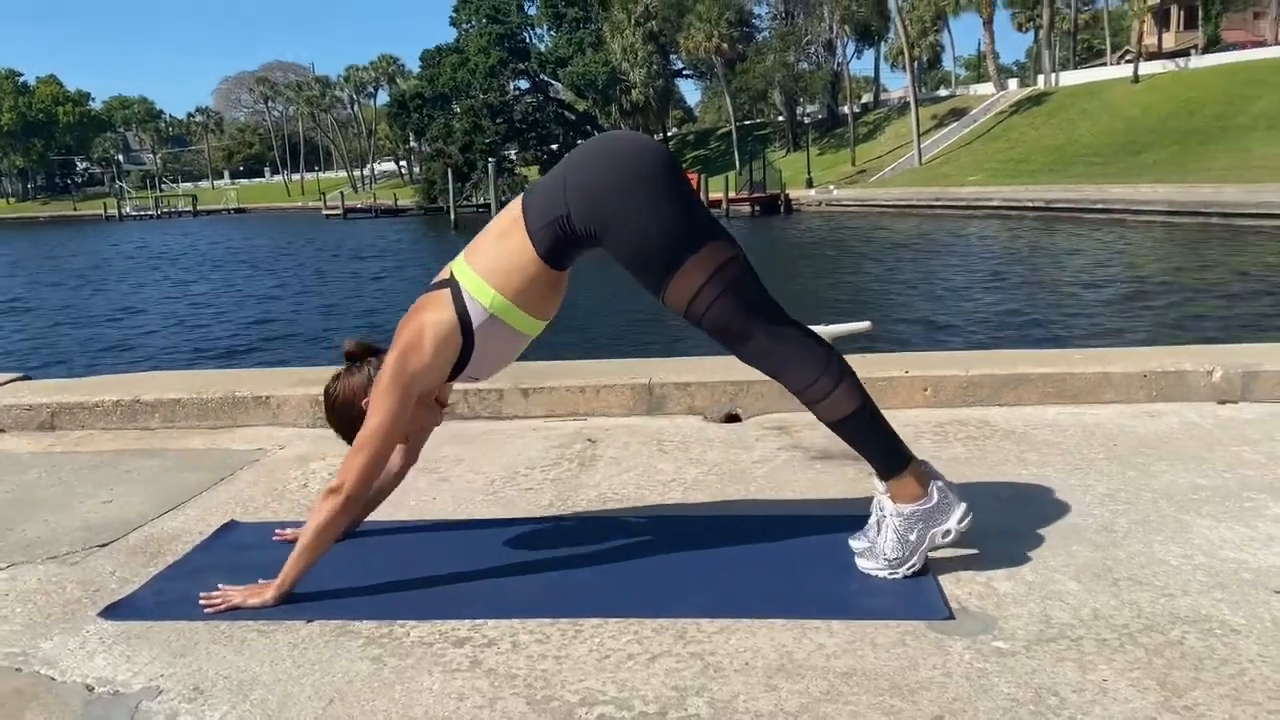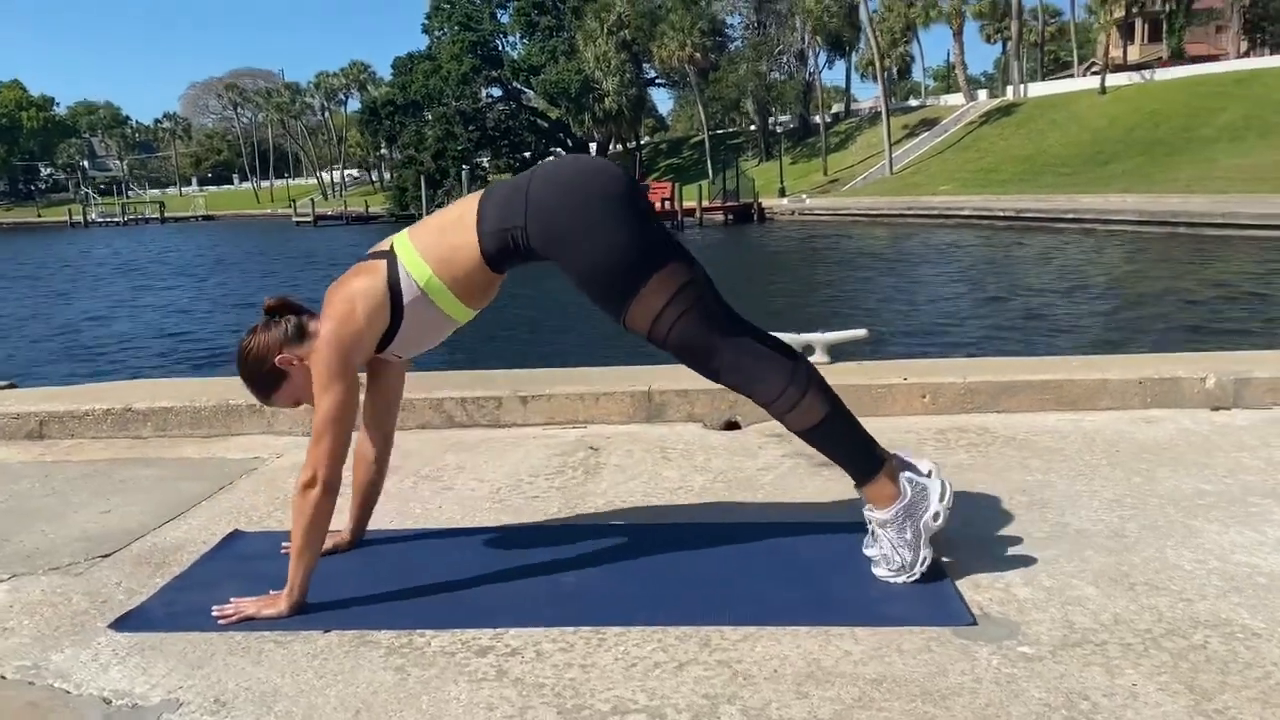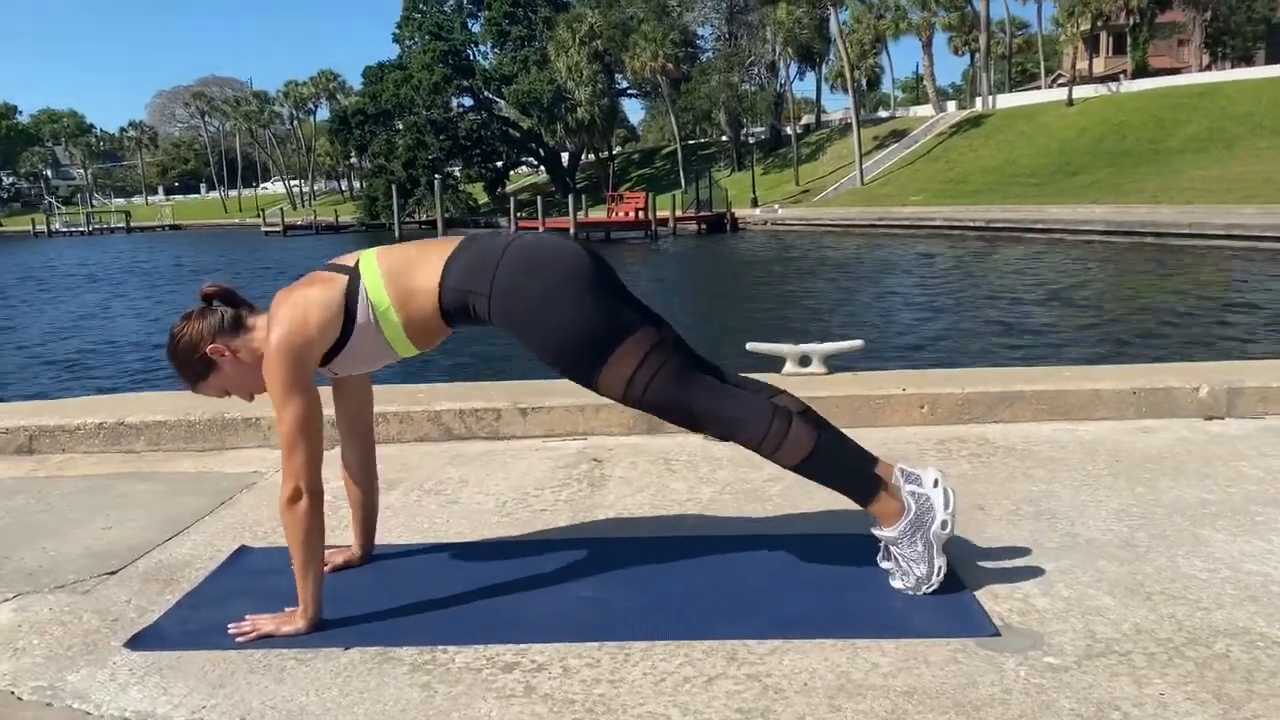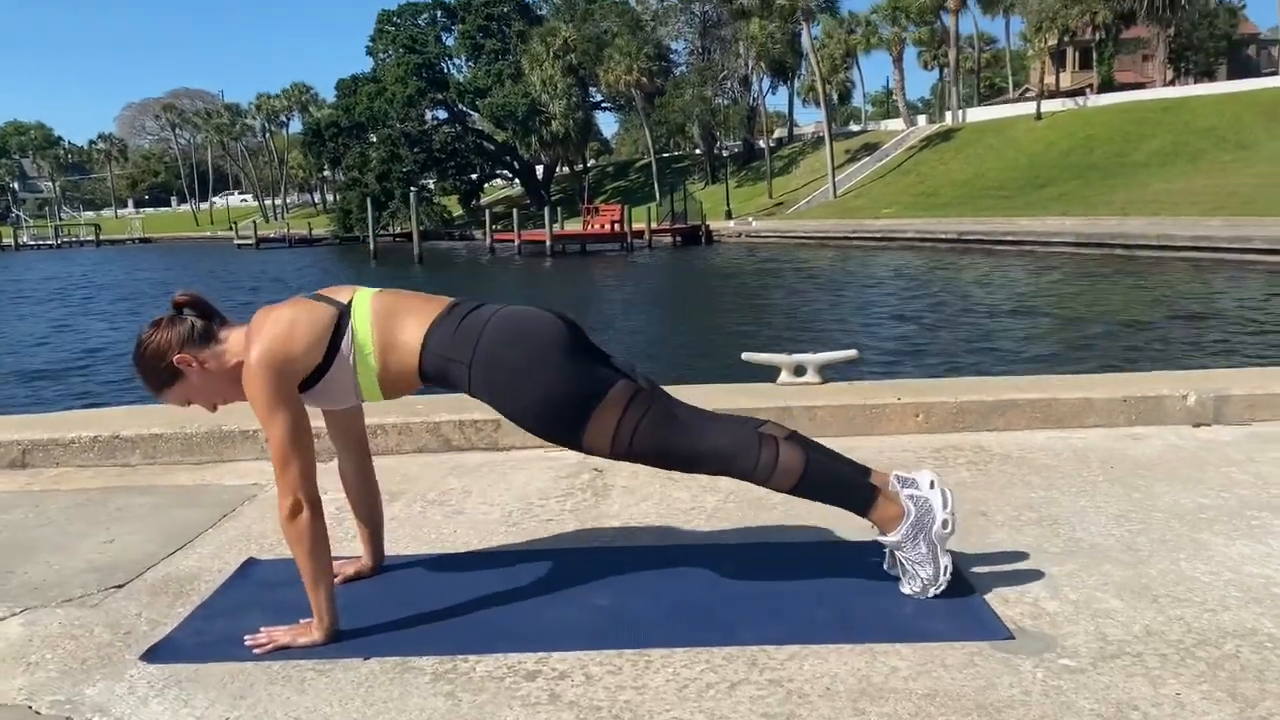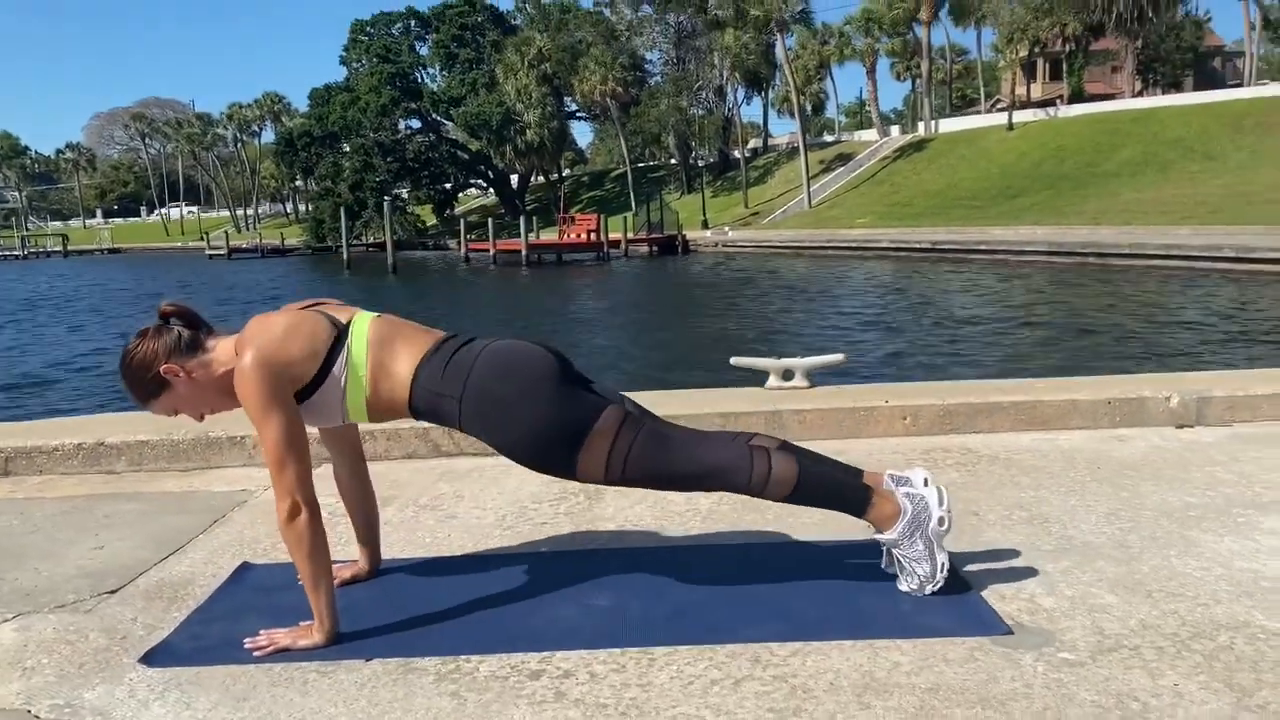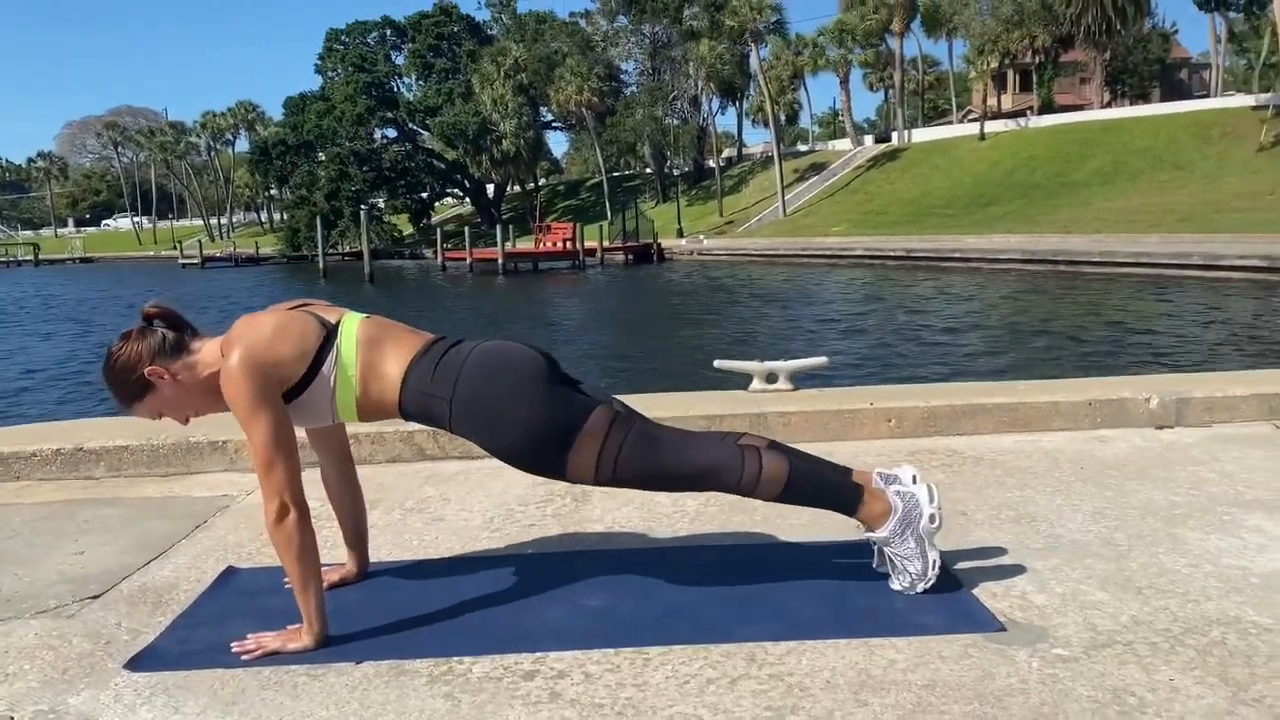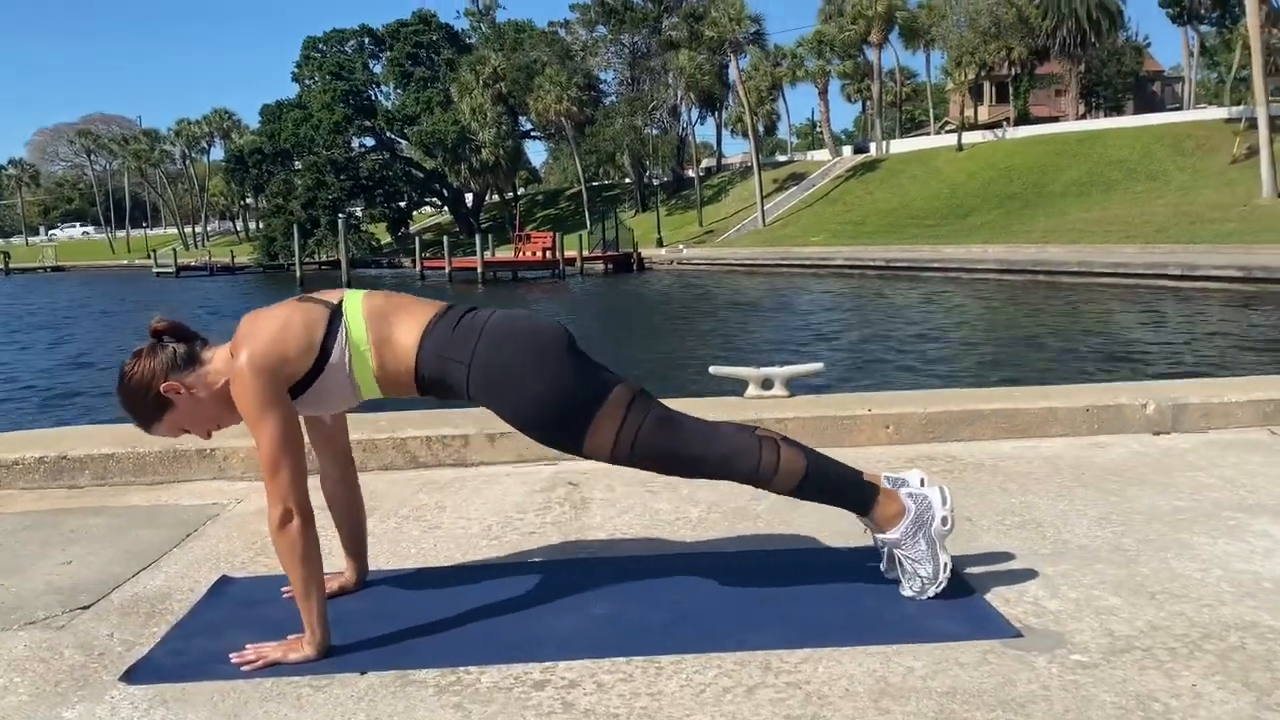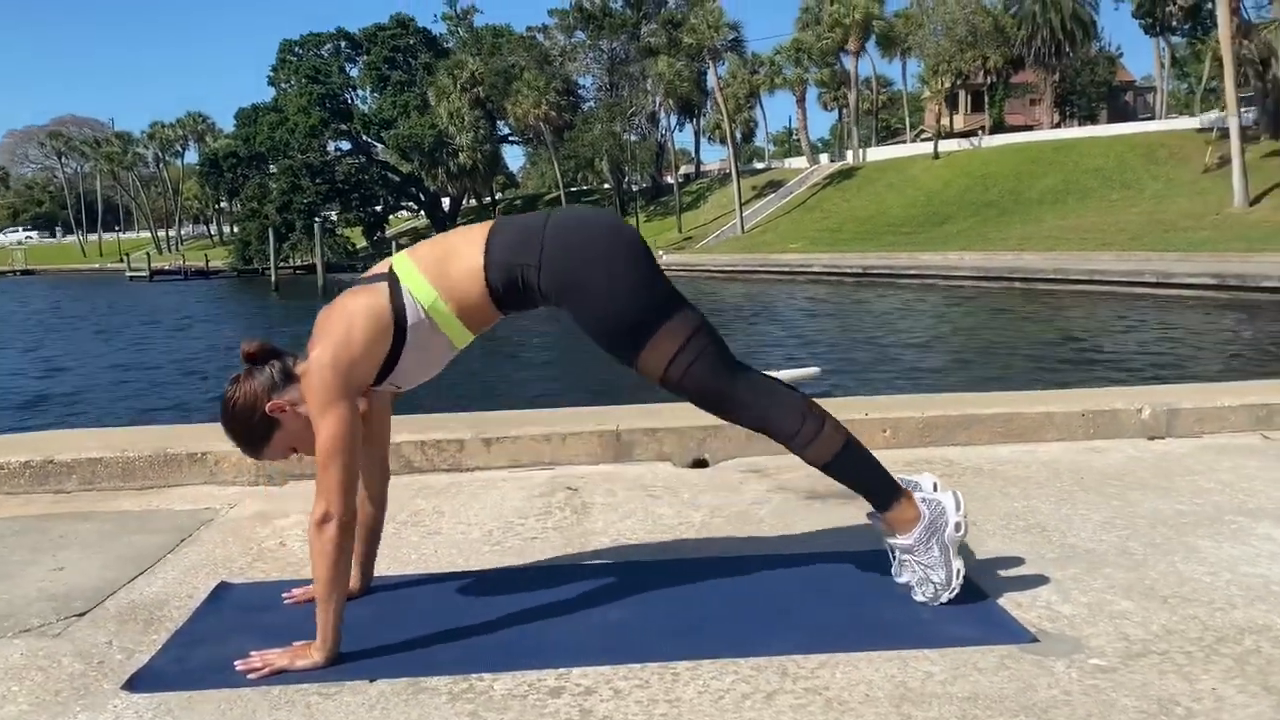
dt=0.3s
person 1, frame 1
left shoulder: (411, 359)
right shoulder: (429, 347)
left elbow: (349, 483)
right elbow: (404, 452)
left wrist: (279, 587)
right wrist: (343, 525)
left hip: (614, 184)
right hip: (616, 176)
left knee: (757, 332)
right knee: (758, 328)
left ankle: (915, 493)
right ankle: (902, 483)
person 1, frame 2
left shoulder: (338, 326)
right shoulder: (374, 321)
left elbow: (318, 475)
right elbow: (375, 434)
left wrist: (288, 594)
right wrist: (352, 530)
left hip: (565, 209)
right hip: (571, 197)
left knee: (720, 351)
right knee: (728, 340)
left ankle: (891, 492)
right ankle: (890, 478)
person 1, frame 3
left shoulder: (283, 338)
right shoulder: (321, 320)
left elbow: (298, 485)
right elbow: (356, 440)
left wrist: (304, 609)
right wrist: (362, 544)
left hip: (527, 283)
right hip: (535, 267)
left knee: (703, 401)
right knee: (709, 385)
left ankle: (896, 505)
right ankle: (898, 483)
person 1, frame 4
left shoulder: (262, 359)
right shoulder: (299, 337)
left elbow: (297, 500)
right elbow: (353, 451)
left wrist: (321, 620)
right wrist: (372, 554)
left hip: (506, 358)
right hip: (517, 336)
left knee: (691, 441)
right knee: (690, 426)
left ankle: (895, 509)
right ankle: (894, 488)
person 1, frame 5
left shoulder: (254, 365)
right shoulder: (290, 336)
left elbow: (293, 502)
right elbow: (345, 450)
left wrist: (320, 622)
right wrist: (367, 558)
left hip: (499, 397)
right hip: (509, 371)
left knee: (689, 461)
right knee: (688, 450)
left ankle: (893, 507)
right ankle: (885, 488)
person 1, frame 6
left shoulder: (241, 365)
right shoulder: (279, 337)
left elbow: (283, 504)
right elbow: (333, 453)
left wrist: (310, 626)
right wrist: (356, 560)
left hip: (489, 398)
right hip: (496, 371)
left knee: (679, 462)
right knee: (676, 450)
left ankle: (882, 505)
right ankle: (873, 487)
person 1, frame 7
left shoulder: (250, 367)
right shoulder: (283, 355)
left elbow: (288, 511)
right elbow: (335, 466)
left wrist: (310, 633)
right wrist: (355, 569)
left hip: (506, 359)
right hip: (505, 343)
left knee: (686, 445)
right knee: (684, 440)
left ankle: (894, 509)
right ankle: (884, 493)
person 1, frame 8
left shoulder: (327, 368)
right shoulder: (357, 349)
left elbow: (331, 511)
right elbow: (372, 471)
left wrist: (322, 644)
right wrist: (353, 580)
left hip: (570, 254)
right hip: (568, 246)
left knee: (729, 390)
right knee: (728, 388)
left ankle: (910, 516)
right ankle: (901, 500)
